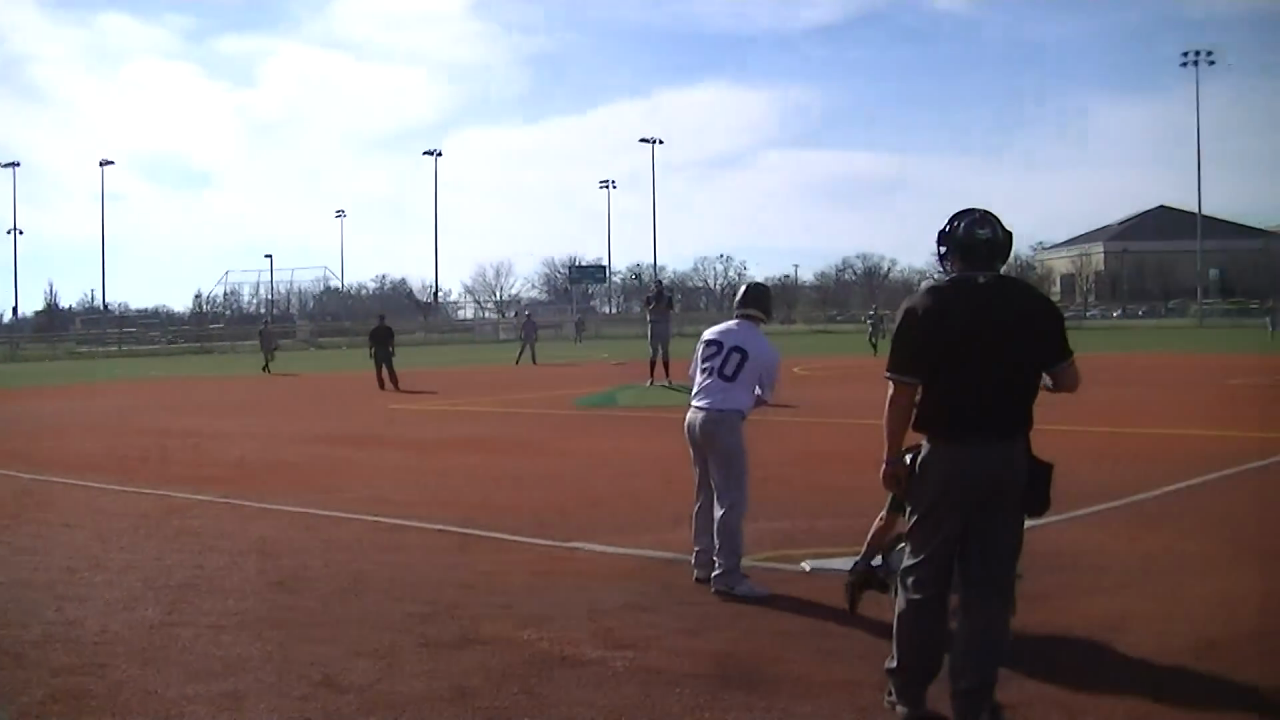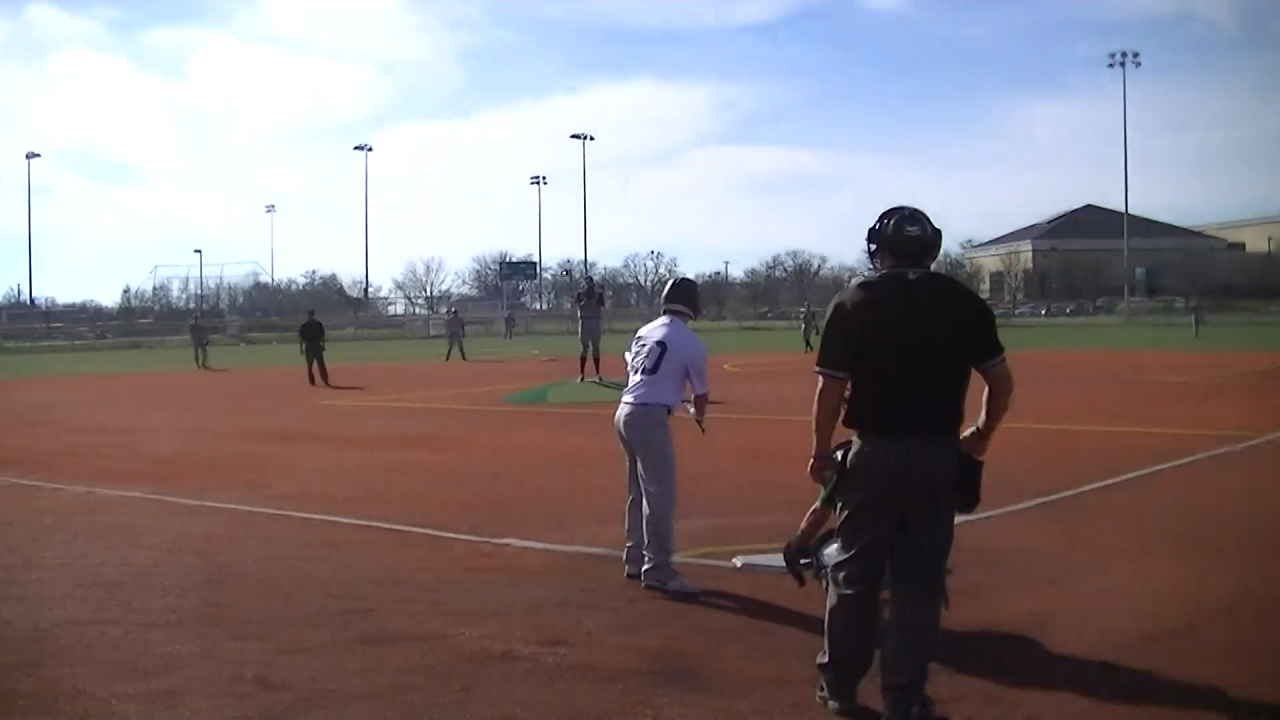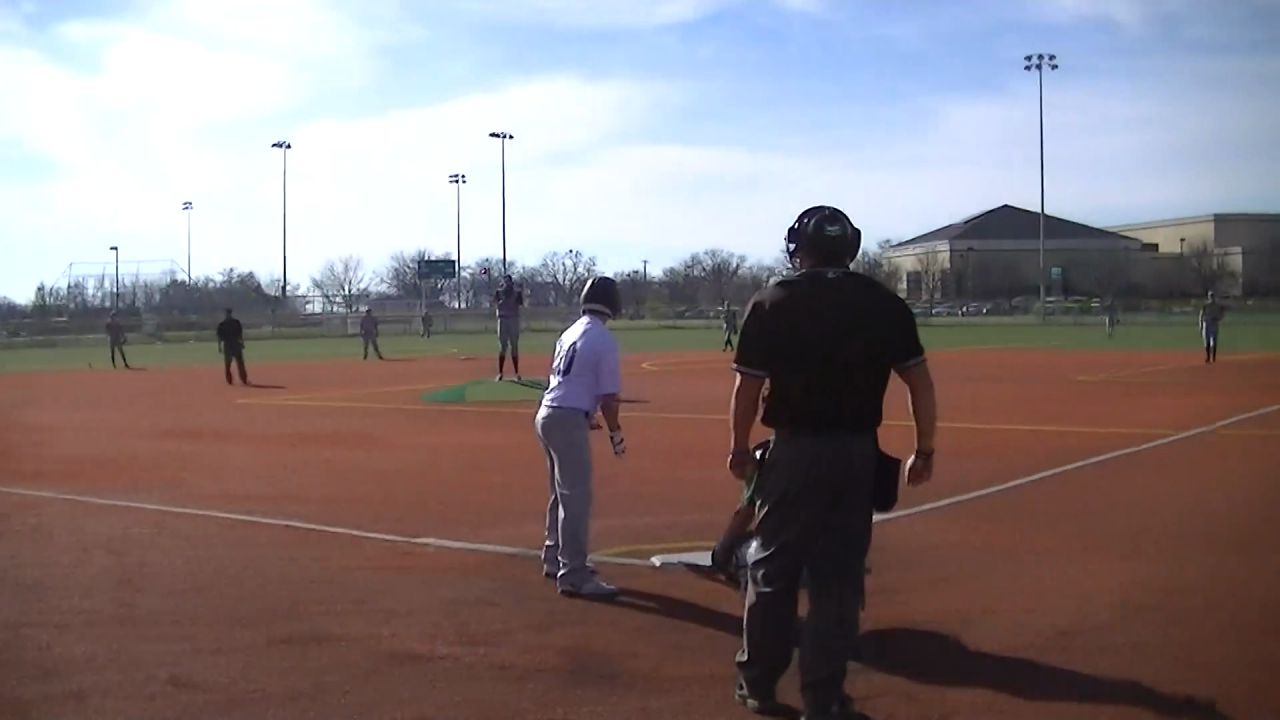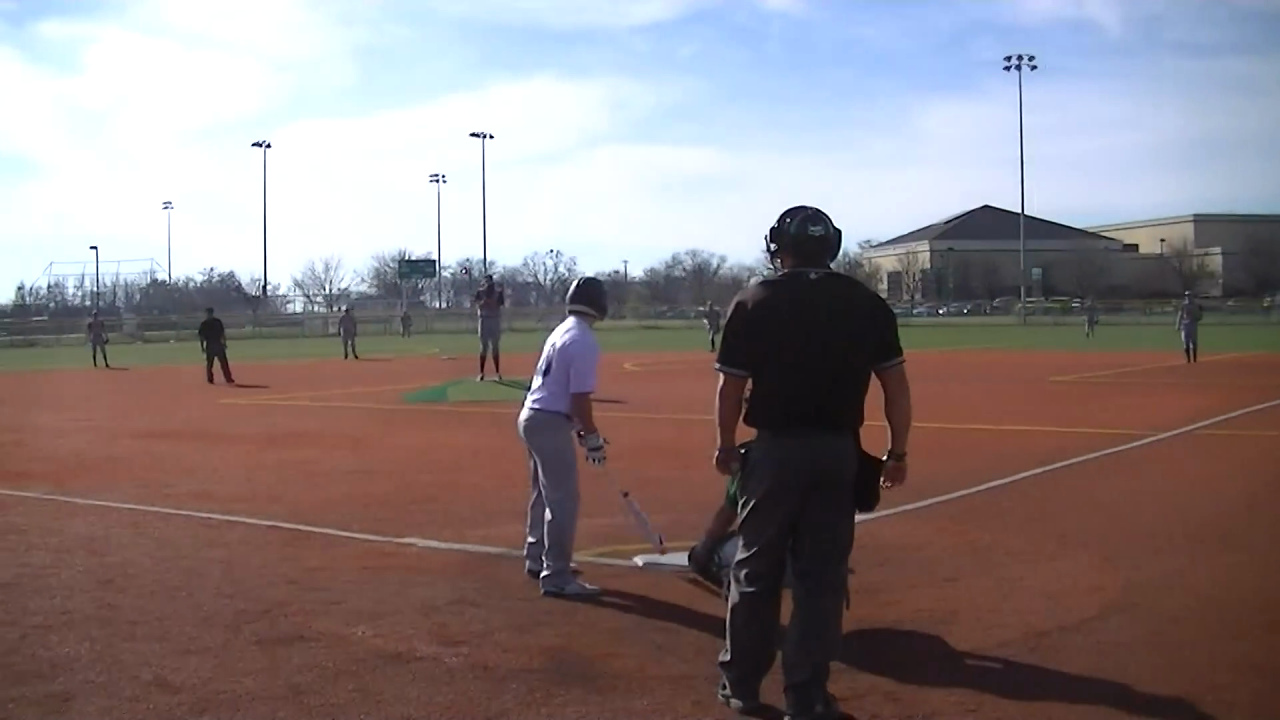
dt=0.2s
person 1, frame 1
left shoulder: (924, 307)
right shoulder: (1034, 305)
left elbow: (902, 393)
right elbow: (1068, 380)
left wrist: (892, 458)
left hip: (946, 457)
right hip: (1008, 458)
left knee: (924, 577)
right knee: (991, 584)
person 1, frame 2
left shoulder: (854, 303)
right shoulder: (964, 303)
left elbow: (831, 388)
right elbow: (1001, 383)
left wrist: (821, 451)
right wrist: (983, 431)
left hip: (876, 452)
right hip: (939, 454)
left knee: (854, 572)
right knee: (921, 579)
person 1, frame 3
left shoulder: (772, 302)
right shoulder: (884, 303)
left elbow: (748, 385)
right elbow: (921, 383)
left wrist: (739, 447)
right wrist: (924, 451)
left hip: (794, 451)
right hip: (856, 452)
left knee: (773, 570)
right knee: (839, 577)
person 1, frame 4
left shoulder: (754, 301)
right shoulder: (865, 303)
left elbow: (731, 385)
right elbow: (896, 384)
left wrist: (726, 445)
right wrist: (897, 452)
left hip: (775, 450)
right hip: (838, 451)
left knee: (755, 570)
right knee: (822, 577)
person 2, frame 1
left shoulder: (711, 334)
right shoulder: (767, 352)
right elbow: (763, 397)
left hip: (695, 416)
right hip: (724, 422)
left knee: (706, 495)
right knee: (731, 500)
left ankle: (704, 564)
right ankle: (727, 576)
person 2, frame 2
left shoulder: (644, 331)
right shoulder: (692, 344)
right elbow: (701, 393)
right wrist: (699, 415)
left hip: (625, 411)
right hip: (650, 417)
left knee: (639, 491)
right knee: (660, 494)
left ankle: (636, 560)
right ankle: (657, 570)
person 2, frame 3
left shoulder: (570, 333)
right shoulder: (605, 341)
right elbow: (609, 395)
right wrist: (616, 433)
left hip: (547, 413)
right hip: (568, 419)
left knee: (562, 493)
right knee: (576, 497)
left ankle: (555, 559)
right ankle: (573, 575)
person 2, frame 4
left shoulder: (559, 332)
right shoulder: (584, 342)
right elbow: (580, 396)
left wrist: (578, 428)
right wrist: (592, 437)
left hip: (532, 415)
right hip: (550, 422)
left knee: (544, 494)
right knee: (562, 499)
left ankle: (537, 558)
right ankle: (555, 576)
